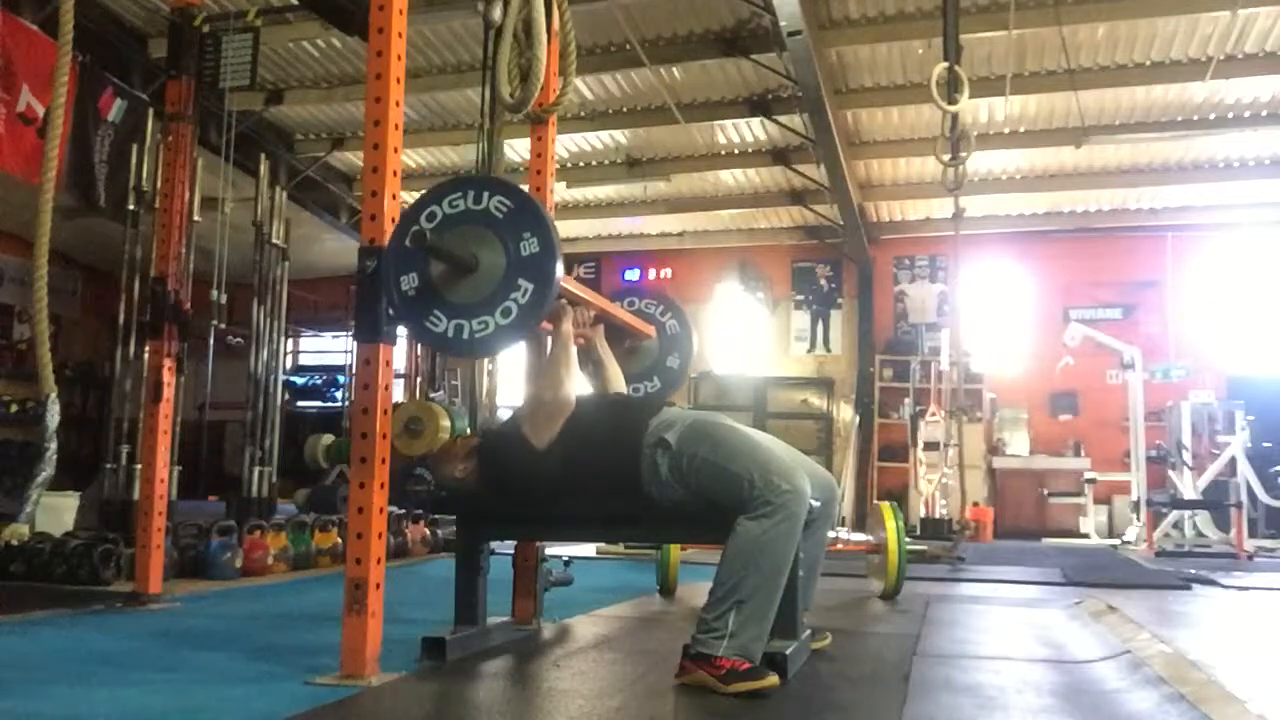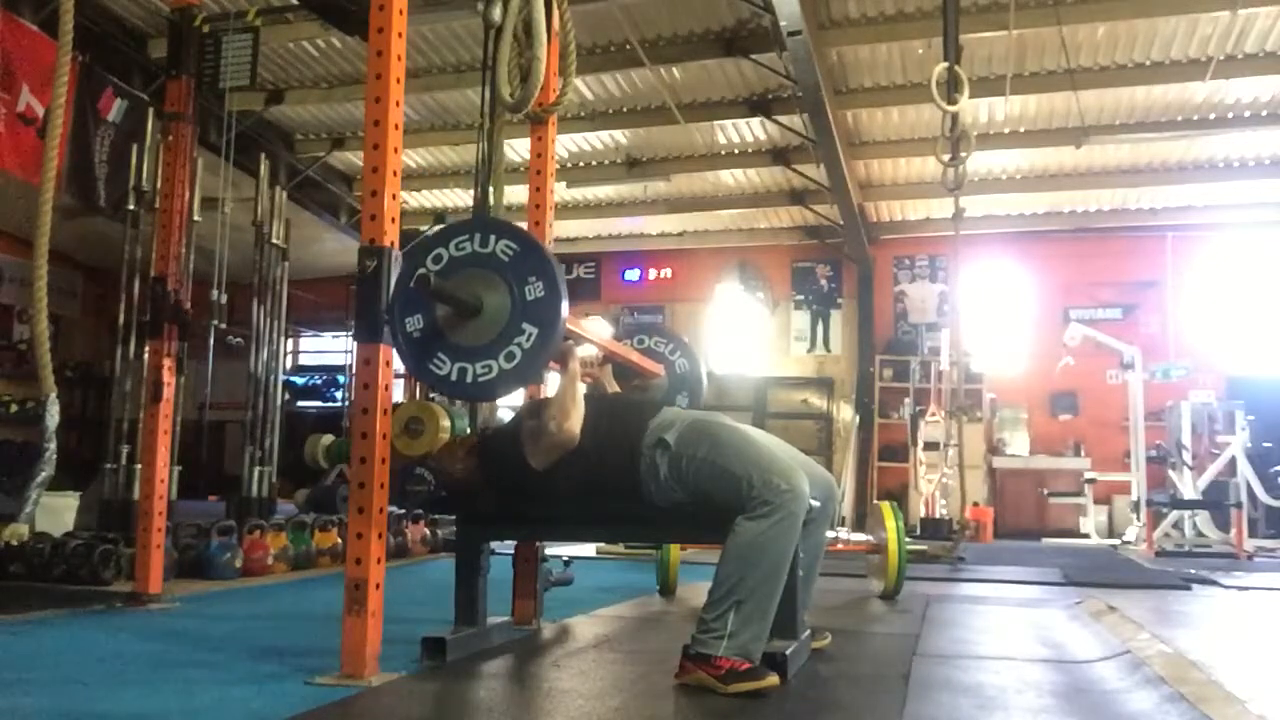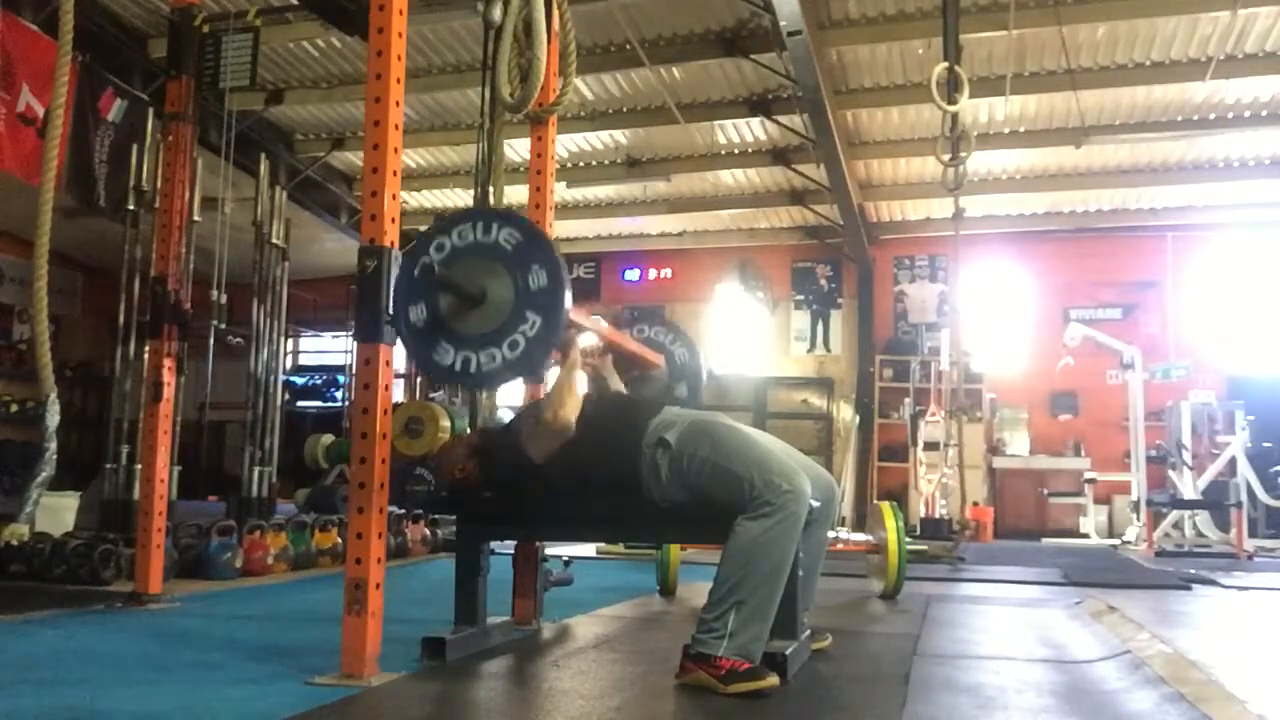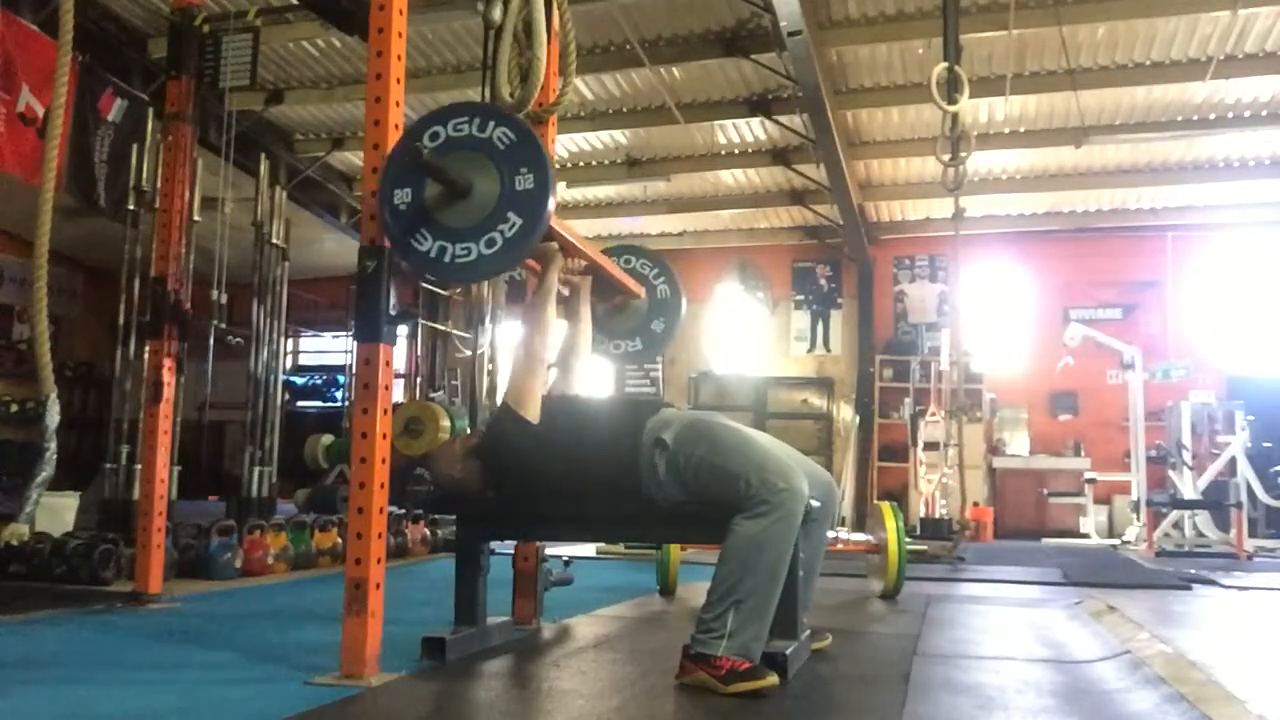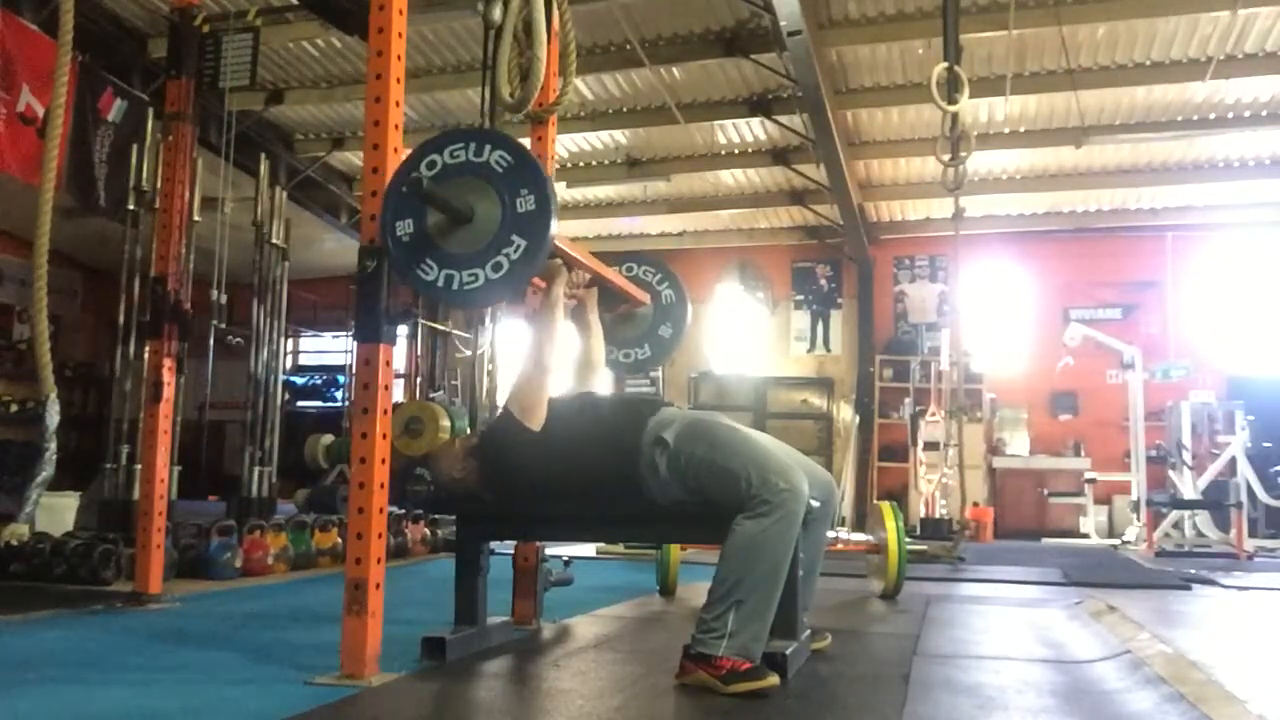
dt=1s
person 1, frame 1
right shoulder: (502, 455)
left elbow: (612, 405)
right elbow: (558, 398)
left wrist: (596, 342)
right wrist: (561, 330)
left knee: (817, 491)
right knee: (783, 492)
left ankle: (778, 620)
right ankle: (717, 653)
person 1, frame 2
left shoulder: (511, 443)
right shoulder: (500, 452)
right elbow: (564, 431)
left wrist: (605, 380)
right wrist: (570, 367)
left knee: (817, 490)
right knee: (782, 492)
left ankle: (779, 620)
right ankle: (715, 653)
person 1, frame 3
left shoulder: (513, 440)
right shoulder: (503, 453)
right elbow: (560, 421)
left wrist: (606, 370)
right wrist: (569, 356)
left knee: (817, 489)
right knee: (783, 490)
right ankle: (717, 652)
person 1, frame 4
left shoulder: (534, 435)
right shoulder: (504, 451)
left elbow: (570, 364)
right elbow: (533, 355)
left wrist: (581, 294)
right wrist: (549, 272)
left knee: (817, 490)
right knee: (780, 489)
right ankle: (716, 653)
person 1, frame 5
left shoulder: (545, 433)
right shoulder: (503, 452)
left elbow: (589, 376)
right elbow: (539, 365)
left wrist: (587, 305)
right wrist: (554, 286)
left knee: (816, 490)
right knee: (782, 489)
left ankle: (778, 622)
right ankle: (716, 652)
